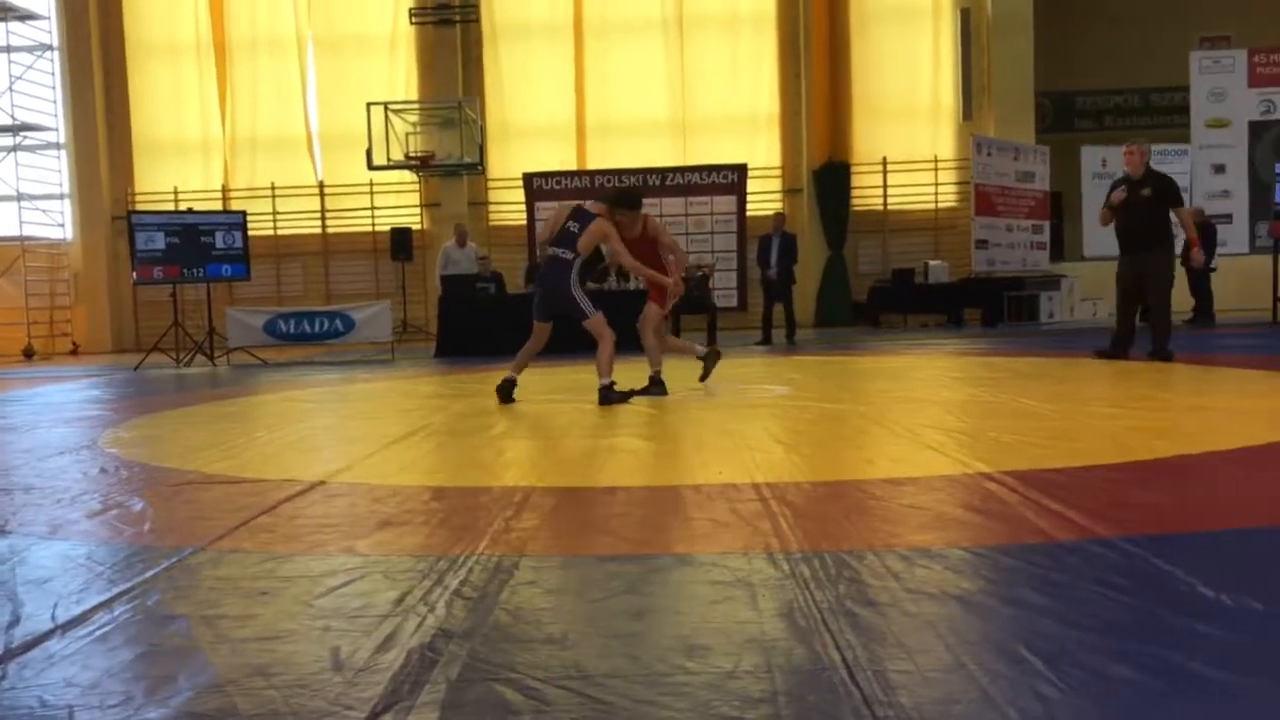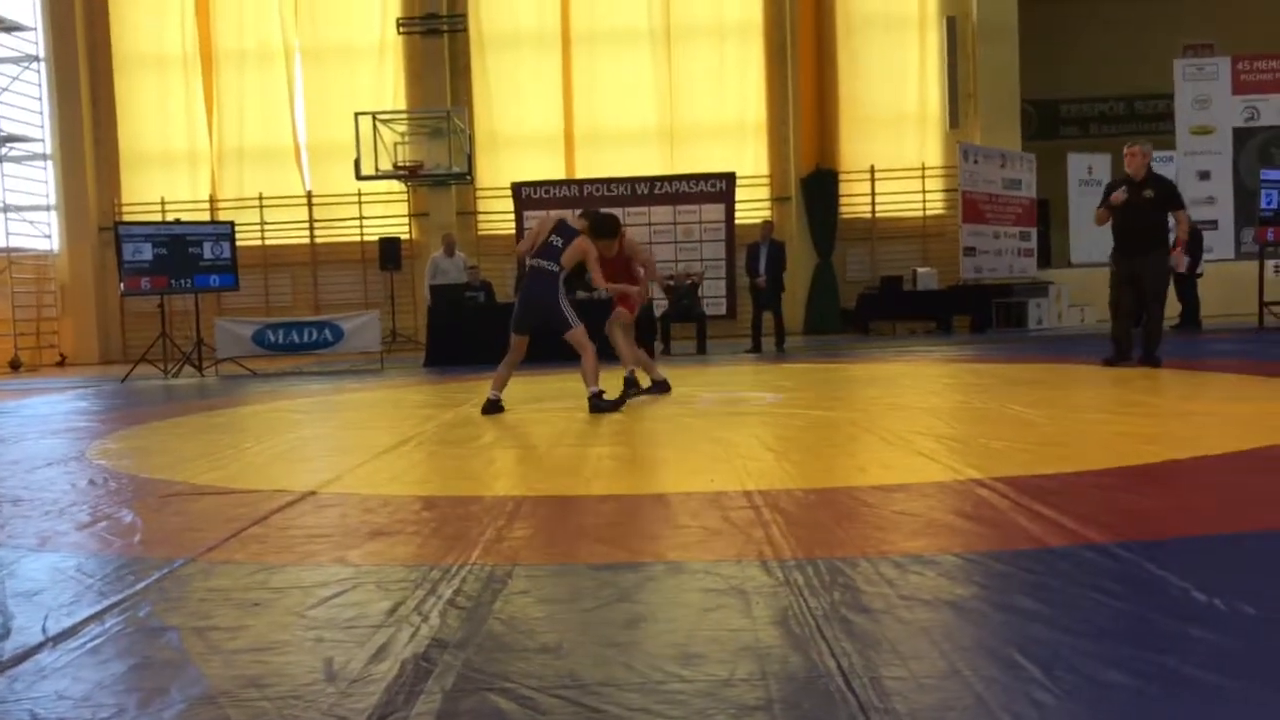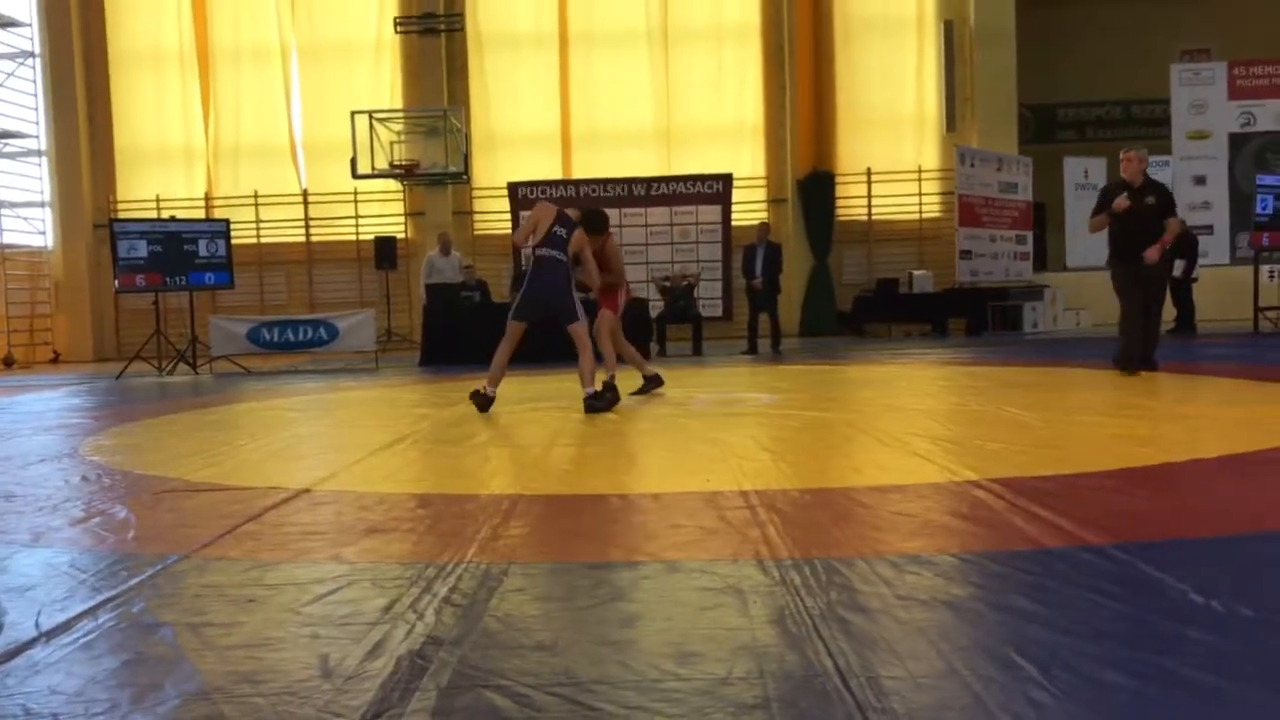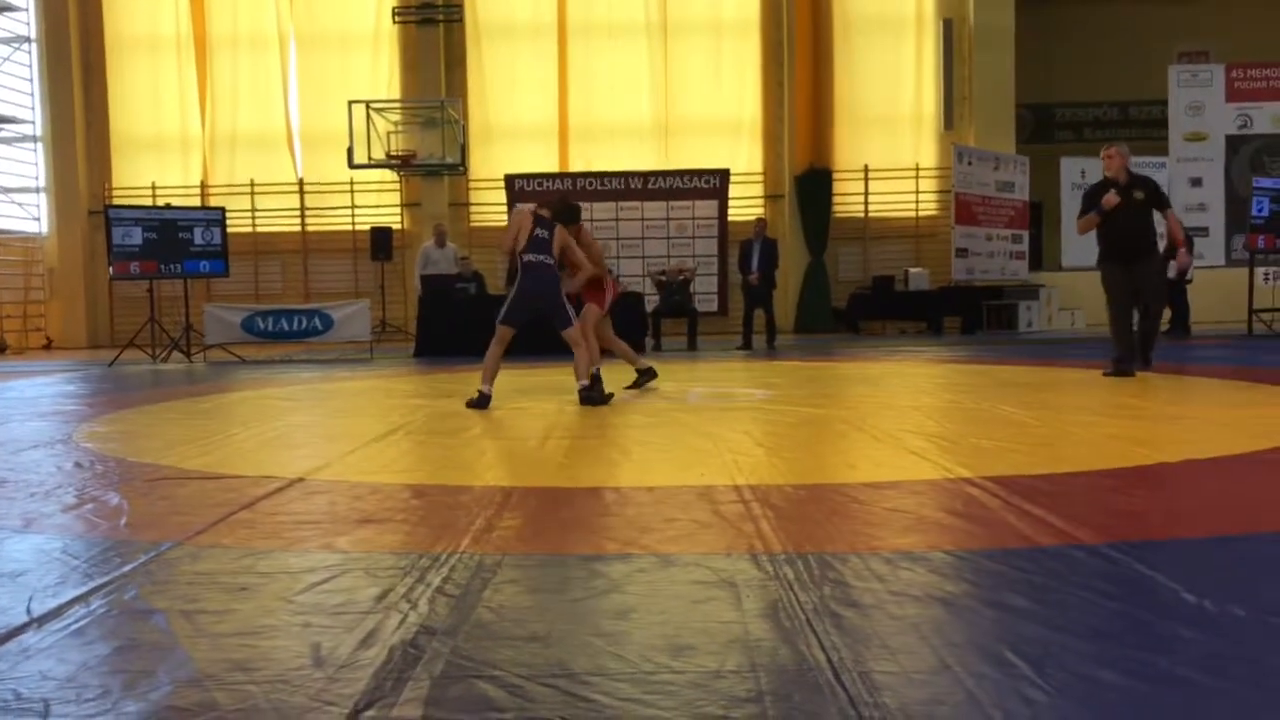
dt=0.3s
person 1, frame 1
left shoulder: (1162, 182)
right shoulder: (1118, 185)
left elbow: (1182, 214)
right elbow: (1103, 221)
left wrist: (1194, 245)
right wrist: (1111, 204)
left hip: (1158, 253)
right hip: (1129, 254)
left knee: (1159, 301)
right knee: (1125, 303)
left ankle: (1160, 348)
right ankle: (1119, 347)
person 1, frame 2
left shoulder: (1163, 185)
right shoulder: (1115, 186)
left elbow: (1182, 218)
right elbow: (1098, 220)
left wrist: (1179, 248)
right wrist: (1111, 204)
left hip: (1155, 257)
right hip: (1123, 257)
left knee: (1153, 306)
right knee: (1120, 304)
left ankle: (1149, 353)
right ankle: (1120, 351)
person 1, frame 3
left shoulder: (1159, 191)
right shoulder: (1109, 191)
left elbow: (1174, 225)
right elbow: (1093, 227)
left wrist: (1159, 247)
right wrist: (1112, 211)
left hip: (1152, 262)
right hip: (1122, 263)
left knee: (1152, 312)
right knee: (1130, 309)
left ankle: (1146, 357)
right ankle: (1129, 357)
person 1, frame 4
left shoulder: (1146, 185)
right shoulder: (1095, 192)
left elbow: (1169, 215)
right elbow: (1081, 228)
left wrist: (1181, 247)
right wrist: (1102, 209)
left hip: (1147, 261)
right hip: (1113, 264)
left knee: (1153, 309)
right knee: (1119, 313)
left ankle: (1143, 352)
right ankle: (1123, 363)
person 2, frame 1
left shoulder: (567, 210)
right shoulder: (605, 227)
left elbow: (541, 240)
right elbow: (629, 263)
right wrist: (663, 280)
left hip: (545, 280)
right hip: (567, 283)
left knee: (538, 339)
right knee: (606, 336)
left ankle: (509, 381)
right ankle: (606, 389)
person 2, frame 2
left shoulder: (548, 222)
right shoulder: (587, 244)
left elbow: (520, 250)
right elbow: (602, 286)
right wrist: (631, 289)
left hip: (527, 292)
right hip: (551, 296)
left knee: (515, 353)
right knee: (587, 348)
left ankle: (492, 400)
right ankle: (595, 398)
person 2, frame 3
left shoulder: (544, 209)
right shoulder: (581, 236)
left elbow: (518, 240)
right elbow: (595, 281)
left hip: (536, 282)
right hip: (562, 285)
left knee: (509, 341)
right knee: (584, 345)
left ankle: (487, 394)
right ankle: (591, 397)
person 2, frame 4
left shoulder: (521, 214)
right shoulder: (561, 232)
left elbow: (506, 247)
right elbow: (587, 269)
right wrist: (566, 288)
left hip: (526, 285)
right hip: (551, 286)
left knee: (498, 342)
right knee: (579, 344)
left ankle: (484, 395)
right ankle: (585, 390)
person 3, frame 1
left shoulder: (650, 224)
right shoulder: (616, 228)
left elbow: (678, 251)
left wrist: (677, 277)
right hip: (653, 282)
left knee: (645, 325)
right knee: (659, 339)
left ankle: (656, 382)
right ankle: (706, 352)
person 3, frame 2
left shoulder: (627, 244)
left elbow: (650, 266)
left wrist: (642, 286)
left hip: (632, 292)
right hip: (619, 293)
left knee: (613, 328)
right knee: (628, 343)
left ankle: (631, 381)
right ankle: (659, 381)
person 3, frame 3
left shoulder: (609, 245)
left elbow: (618, 277)
left hip: (615, 290)
right hip: (603, 289)
left knee: (601, 331)
right knee: (617, 340)
left ankle: (610, 385)
right ankle: (651, 376)
person 3, frame 4
left shoulder: (583, 236)
left elbow: (600, 265)
left hip: (602, 285)
right hip: (589, 287)
left knee: (584, 326)
right knee: (608, 340)
left ankle: (595, 377)
right ankle: (645, 369)
